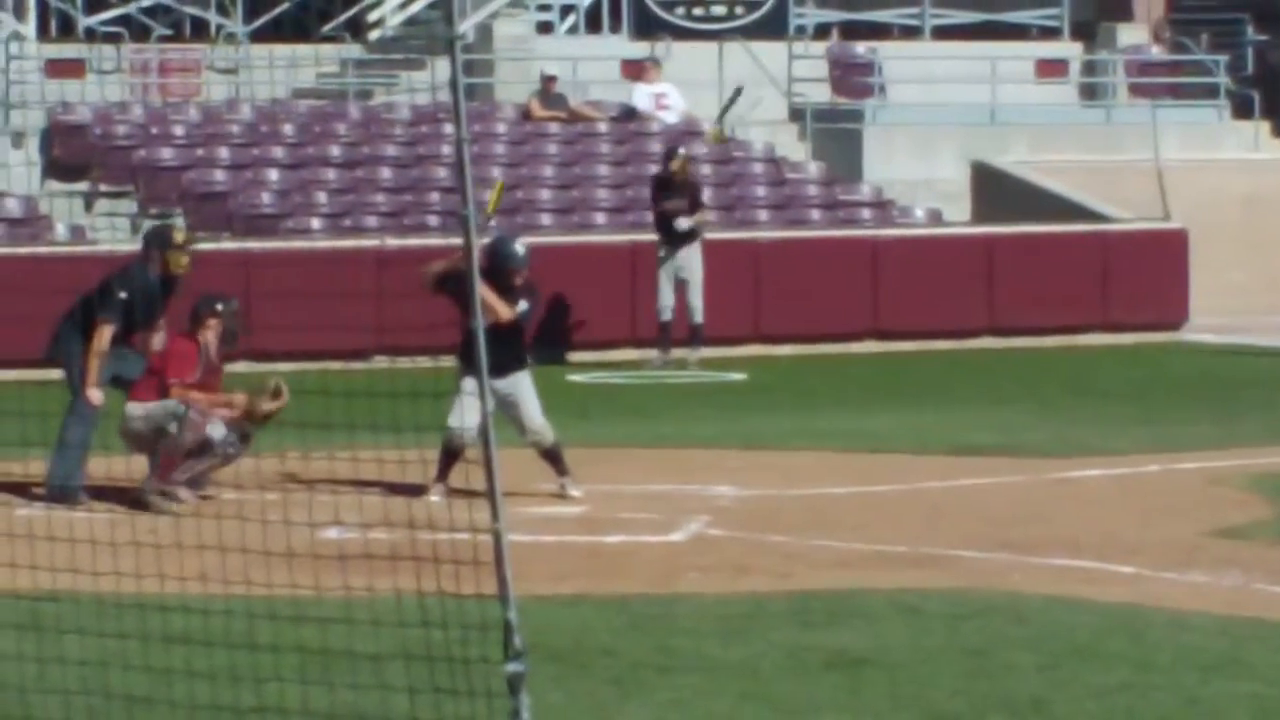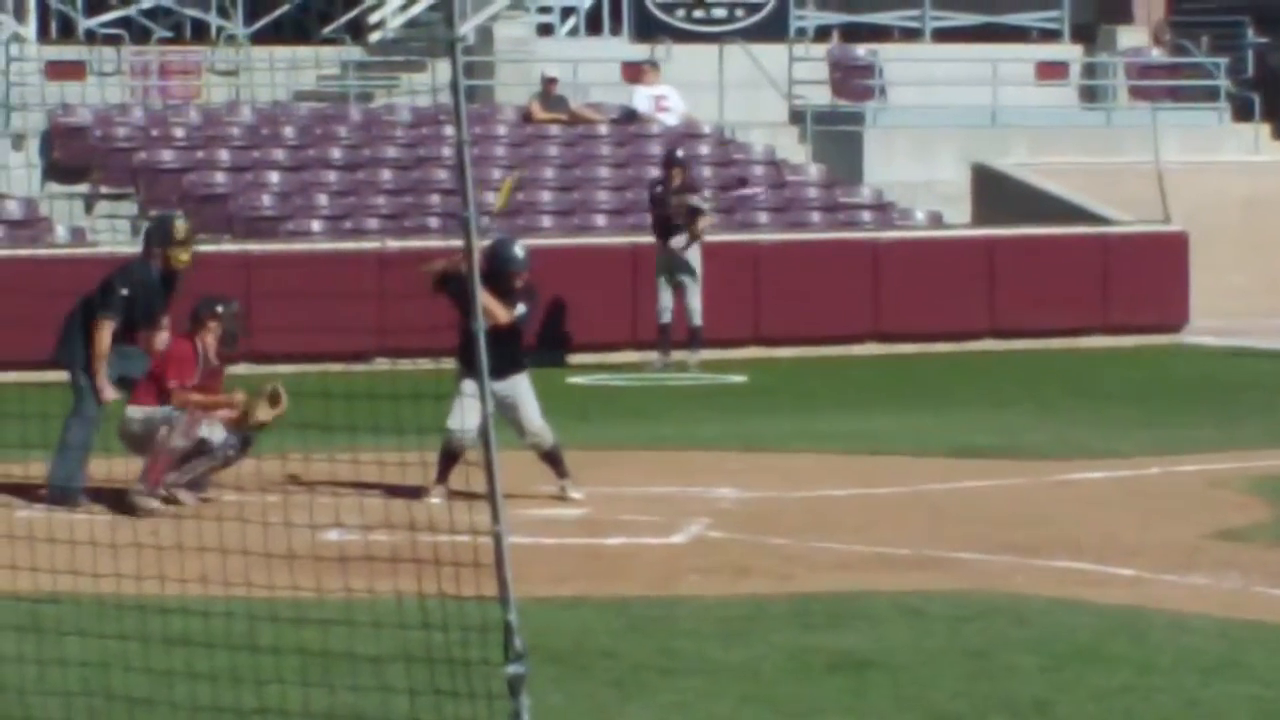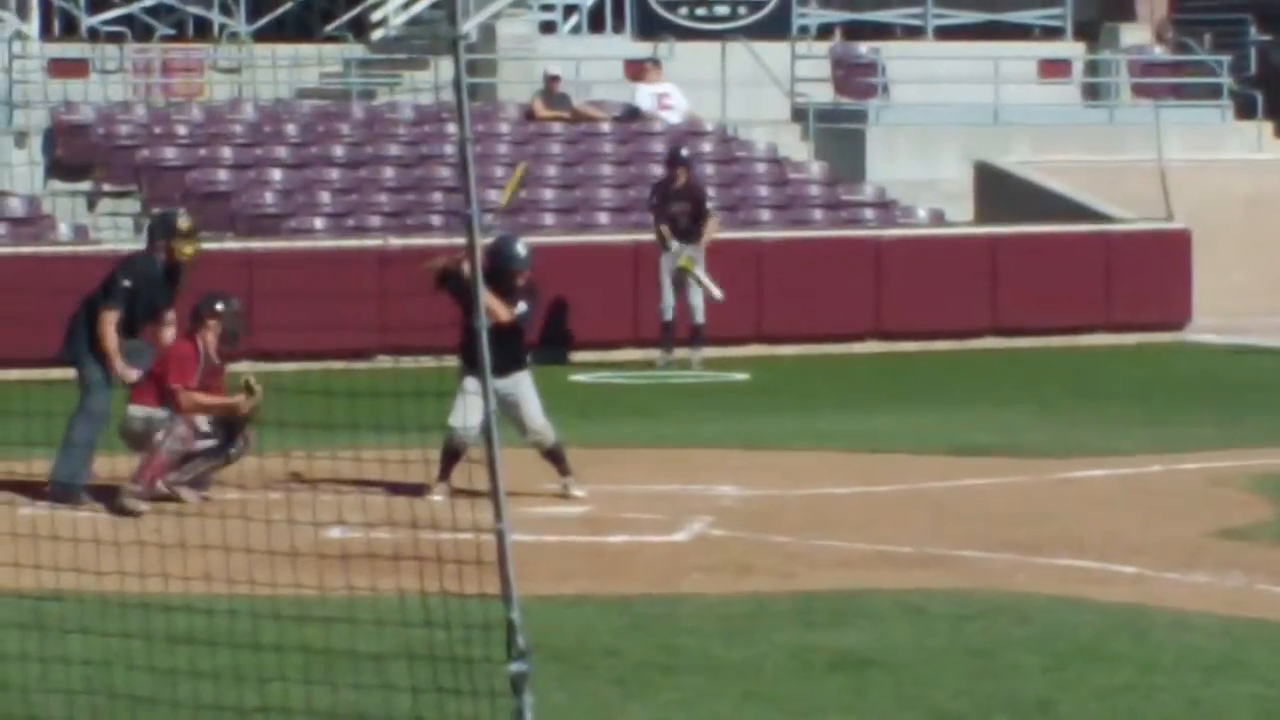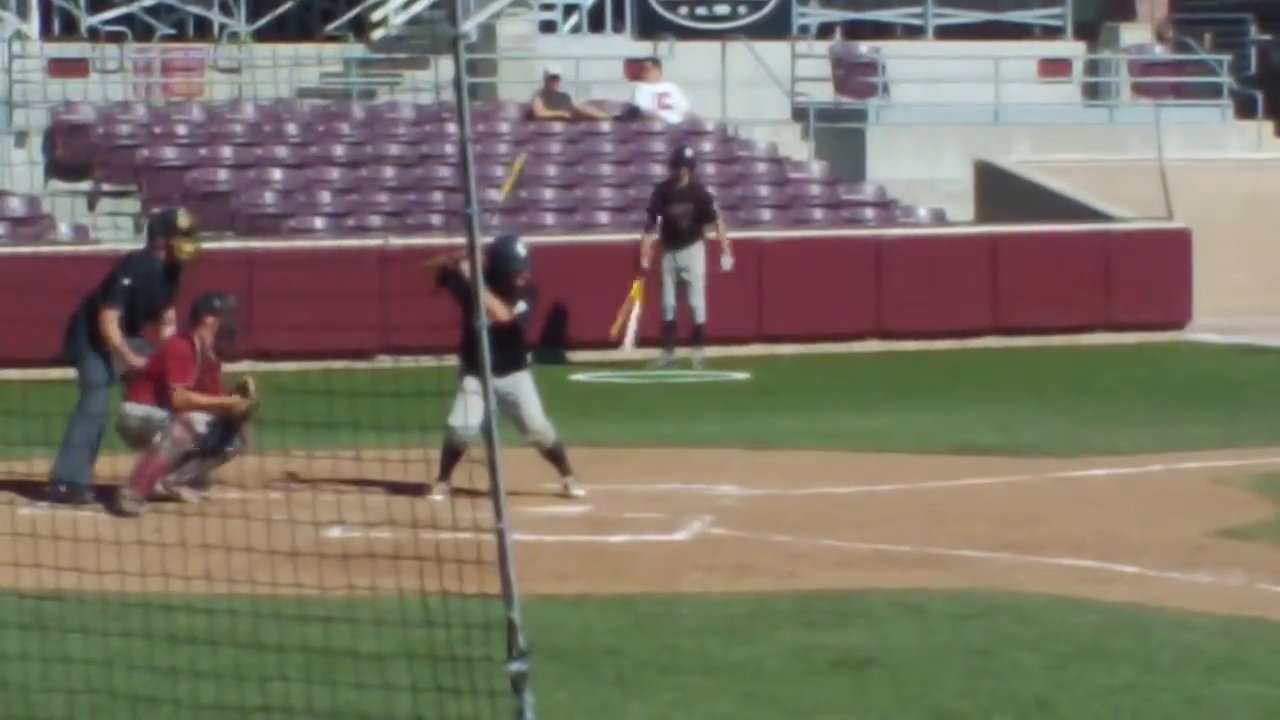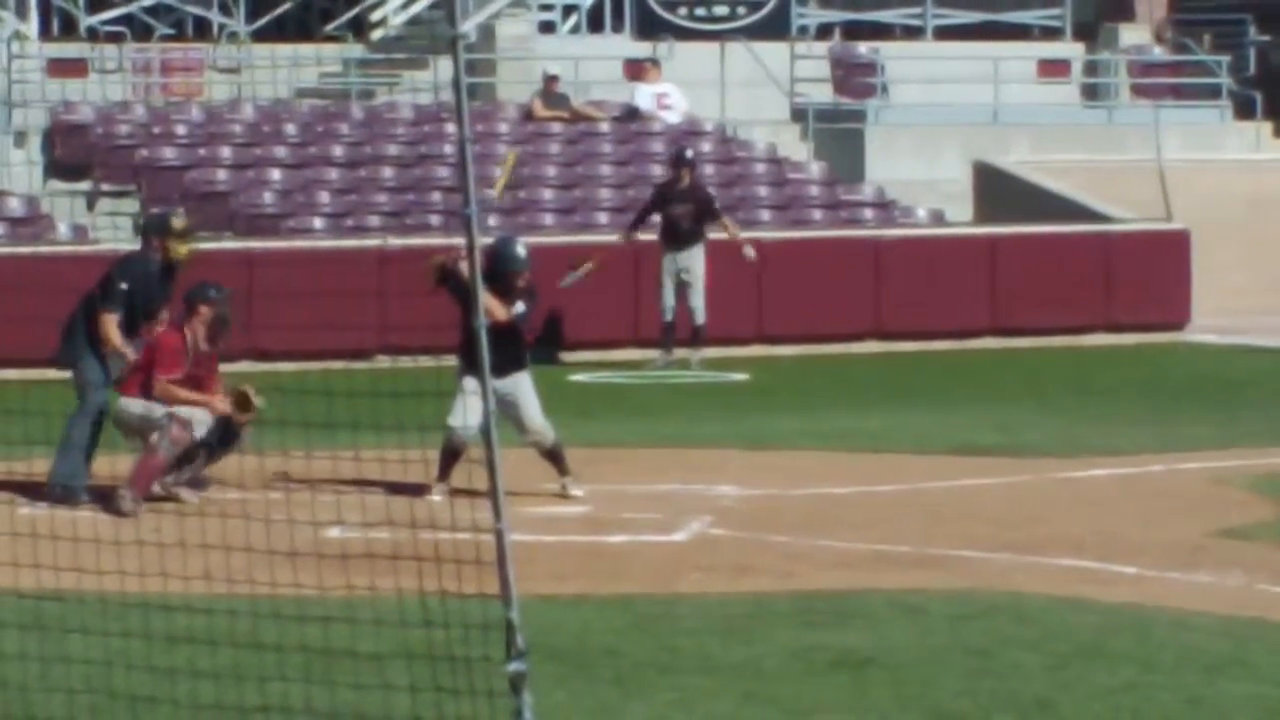
dt=0.1s
person 1, frame 1
left shoulder: (165, 280)
right shoulder: (128, 281)
left elbow: (155, 323)
right elbow: (102, 337)
right wrist: (91, 385)
left hip: (120, 345)
right hip: (81, 340)
right knee: (87, 405)
right ankle: (62, 484)
person 1, frame 2
left shoulder: (167, 275)
right shoulder: (129, 277)
left elbow: (160, 320)
right elbow: (102, 333)
right wrist: (101, 381)
left hip: (125, 344)
right hip: (87, 342)
right knee: (90, 406)
right ankle: (63, 485)
person 1, frame 3
left shoulder: (172, 269)
right shoulder: (133, 269)
left elbow: (165, 313)
right elbow: (106, 323)
right wrist: (119, 366)
left hip: (132, 339)
right hip: (94, 338)
right knee: (96, 404)
right ankle: (66, 482)
person 1, frame 4
left shoulder: (172, 268)
right shoulder: (132, 268)
left elbow: (166, 315)
right elbow: (106, 321)
right wrist: (129, 357)
left hip: (132, 339)
right hip: (96, 338)
right knee: (97, 403)
right ankle: (67, 482)
person 1, frame 5
left shoulder: (166, 268)
right shoulder: (129, 269)
left elbow: (159, 315)
right elbow: (107, 325)
right wrist: (132, 357)
left hip: (127, 340)
right hip: (92, 340)
right knee: (94, 404)
right ankle: (64, 483)
person 2, frame 1
left shoulder: (524, 290)
right shoulder: (466, 281)
left elbow: (505, 314)
right elbow: (429, 275)
right wrist: (457, 261)
left hip: (513, 373)
right hip: (475, 374)
left knee: (537, 428)
right knee: (460, 431)
left ankle: (565, 478)
right ankle: (440, 481)
person 2, frame 2
left shoulder: (524, 293)
right shoulder: (467, 284)
left elbow: (503, 317)
right elbow: (430, 273)
right wrist: (457, 263)
left hip: (512, 376)
right hip: (473, 376)
left knee: (536, 430)
right knee: (459, 433)
left ankle: (565, 480)
right ankle: (440, 483)
person 2, frame 3
left shoulder: (525, 292)
right shoulder: (469, 281)
left elbow: (503, 315)
right elbow: (433, 269)
left wrist: (474, 279)
right wrist: (458, 260)
left hip: (514, 374)
right hip: (475, 374)
left knee: (538, 428)
right knee: (461, 430)
left ankle: (568, 478)
right ankle: (442, 481)
person 2, frame 4
left shoulder: (526, 292)
right shoulder: (471, 282)
left elbow: (503, 314)
right elbow: (435, 269)
left wrist: (473, 279)
right wrist: (459, 261)
left hip: (514, 373)
right hip: (475, 373)
left knee: (538, 428)
right knee: (461, 430)
left ankle: (568, 478)
right ankle: (442, 480)
person 2, frame 5
left shoulder: (525, 293)
right shoulder: (472, 281)
left elbow: (501, 314)
right elbow: (435, 268)
left wrist: (471, 278)
right wrist: (457, 260)
left hip: (513, 374)
right hip: (475, 374)
left knee: (537, 428)
right knee: (459, 430)
left ankle: (566, 478)
right ankle: (441, 481)
person 3, frame 1
left shoulder: (213, 359)
right shoulder: (183, 347)
left elbow: (211, 406)
right elbow: (176, 395)
left wrist: (241, 407)
right wrist: (226, 400)
left hip: (175, 427)
right hip: (141, 419)
left knee: (235, 438)
right knee: (192, 413)
left ankle: (174, 480)
right ankle: (155, 485)
person 3, frame 2
left shoulder: (215, 360)
right shoulder: (183, 350)
left elbow: (213, 409)
right elbow: (176, 398)
left wrist: (246, 411)
right wrist: (226, 399)
left hip: (174, 426)
right hip: (141, 421)
left knee: (235, 441)
right knee: (186, 420)
left ankle: (170, 482)
right ankle: (141, 491)
person 3, frame 3
left shoulder: (216, 359)
right shoulder: (184, 350)
left elbow: (215, 408)
right elbow: (183, 400)
left wrist: (243, 404)
right wrist: (231, 402)
left hip: (176, 424)
right hip: (142, 420)
left knee: (236, 440)
right knee: (181, 427)
left ankle: (171, 481)
right ankle: (135, 492)
person 3, frame 4
left shoulder: (214, 355)
right shoulder: (182, 347)
left elbow: (216, 406)
right elbow: (177, 399)
left wrist: (239, 402)
right wrist: (227, 403)
left hip: (176, 419)
right hip: (139, 414)
left knee: (233, 436)
right knee: (179, 430)
left ankle: (170, 481)
right ankle: (132, 495)
person 3, frame 5
left shoulder: (209, 347)
right shoulder: (173, 339)
left elbow: (213, 391)
right elbow: (161, 389)
left wrist: (235, 406)
right wrist: (207, 401)
left hip: (169, 412)
right hip: (136, 408)
left knee: (230, 429)
right knee: (177, 429)
left ankle: (168, 481)
right ankle: (130, 494)
person 4, frame 1
left shoulder: (692, 186)
right shoulder: (659, 182)
left elbow: (702, 212)
right elbow: (669, 174)
left wrist: (690, 220)
right wrist: (679, 156)
left hip: (689, 249)
right hip: (666, 250)
left knee: (694, 302)
right knee: (664, 303)
left ankle: (694, 352)
right ankle: (664, 352)
person 4, frame 2
left shoulder: (692, 189)
right shoulder: (657, 187)
left elbow: (704, 218)
right elbow: (667, 199)
left wrist: (686, 235)
right wrist: (688, 199)
left hip: (688, 251)
right hip: (665, 252)
left knee: (693, 304)
right knee: (664, 305)
left ankle: (694, 354)
right ankle: (664, 353)
person 4, frame 3
left shoulder: (696, 190)
right shoulder: (659, 189)
left elbow: (711, 220)
right elbow: (659, 218)
left wrist: (700, 248)
right wrist: (673, 243)
left hip: (692, 250)
right hip: (668, 250)
left knee: (695, 302)
right knee: (666, 303)
left ankle: (697, 352)
right ankle: (666, 351)
person 4, frame 4
left shoulder: (699, 191)
right shoulder: (662, 191)
left elbow: (716, 221)
right elbow: (651, 222)
left wrist: (726, 252)
right wrist: (645, 255)
left hip: (693, 250)
right hip: (669, 251)
left knee: (696, 302)
right knee: (668, 303)
left ankle: (698, 352)
right ankle: (667, 351)
person 4, frame 5
left shoulder: (700, 192)
right shoulder: (662, 190)
left elbow: (721, 218)
right elbow: (646, 212)
left wrist: (742, 243)
right wrist: (630, 231)
left hip: (693, 251)
right hip: (670, 252)
left knee: (696, 303)
right knee: (668, 304)
left ankle: (696, 352)
right ankle: (666, 352)
